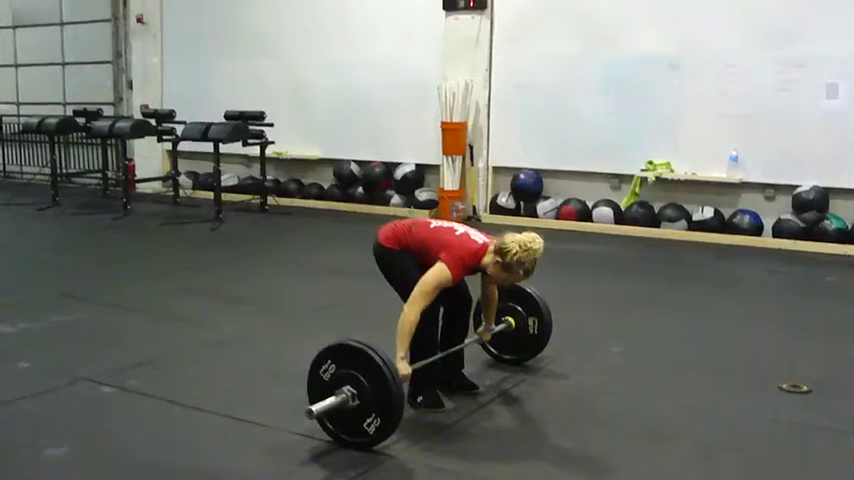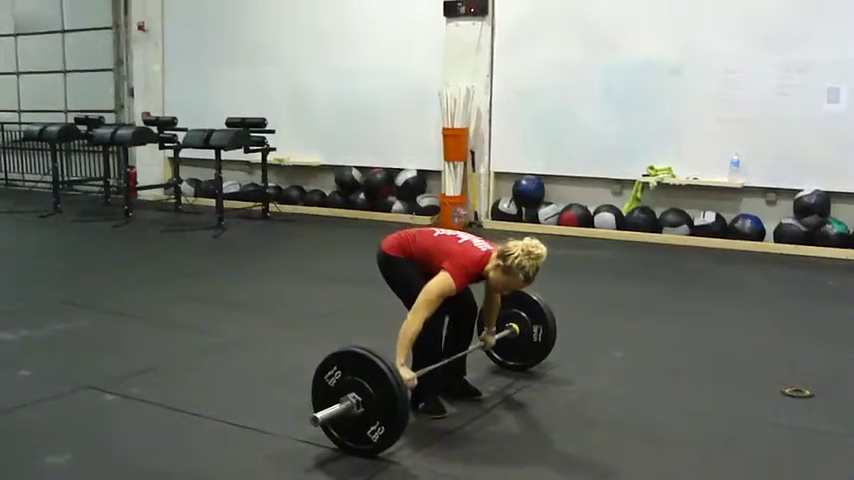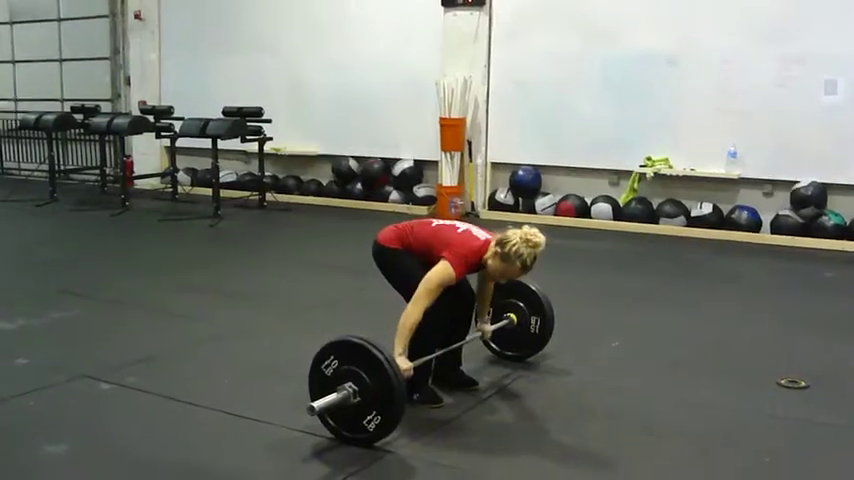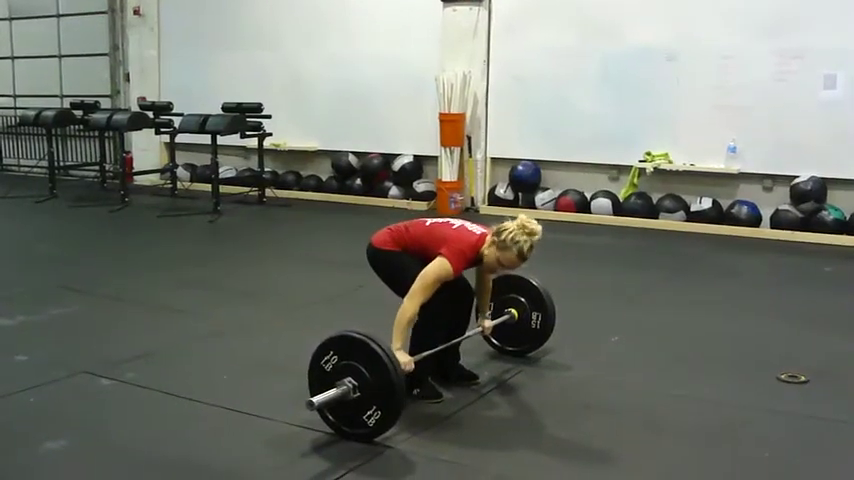
dt=0.2s
person 1, frame 1
left shoulder: (494, 252)
right shoulder: (460, 258)
left elbow: (490, 292)
right elbow: (412, 308)
left wrist: (488, 326)
right wrist: (401, 359)
left hip: (418, 245)
right hip: (392, 246)
left knee: (461, 302)
right knee: (428, 308)
left ankle: (449, 375)
right ankle: (421, 389)
person 1, frame 2
left shoulder: (496, 259)
right shoulder: (463, 267)
left elbow: (492, 297)
right elbow: (416, 316)
left wrist: (490, 331)
right wrist: (401, 366)
left hip: (423, 254)
right hip: (396, 255)
left knee: (466, 309)
right knee: (433, 316)
left ankle: (451, 381)
right ankle: (422, 395)
person 1, frame 3
left shoulder: (493, 249)
right shoulder: (463, 255)
left elbow: (486, 284)
right elbow: (416, 306)
left wrist: (483, 320)
right wrist: (399, 356)
left hip: (420, 247)
right hip: (391, 247)
left knee: (464, 299)
right knee: (433, 306)
left ankle: (447, 371)
right ankle: (416, 385)
person 1, frame 4
left shoulder: (487, 243)
right shoulder: (460, 251)
left elbow: (484, 279)
right elbow: (412, 301)
left wrist: (483, 316)
right wrist: (397, 351)
left hip: (414, 249)
right hip: (386, 249)
left knee: (463, 295)
right knee: (435, 304)
left ankle: (446, 366)
right ankle: (415, 380)
